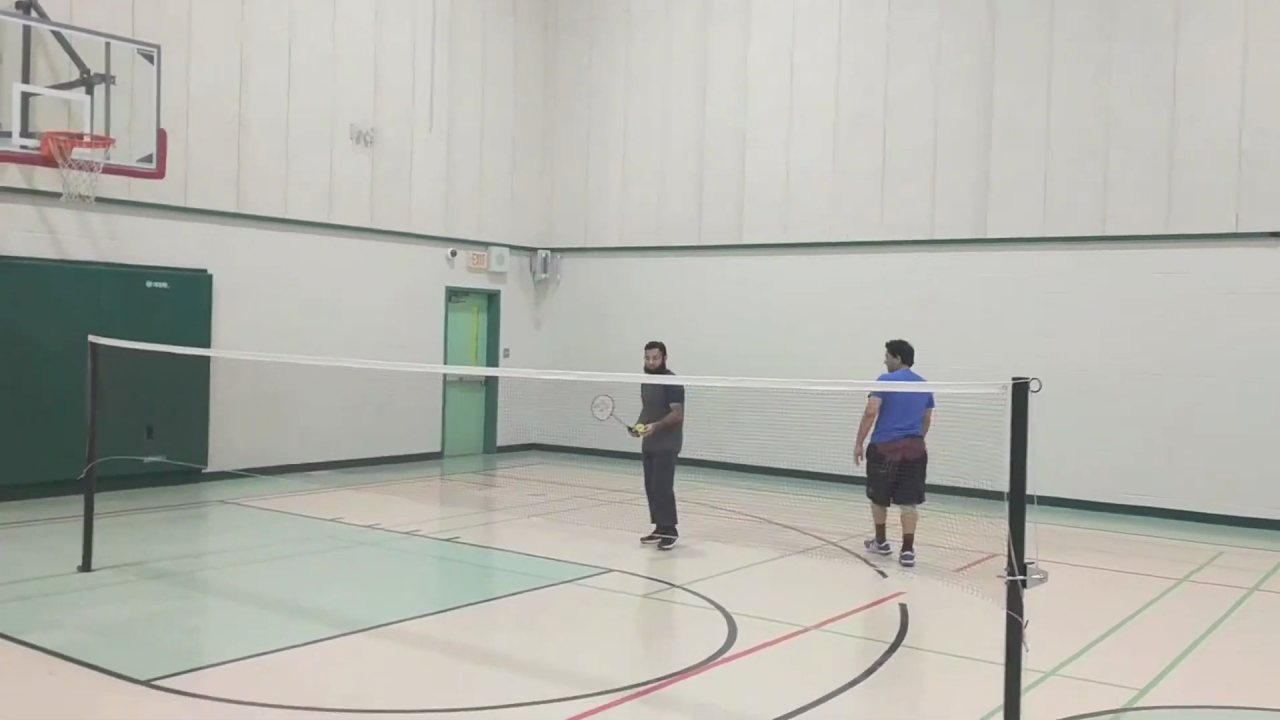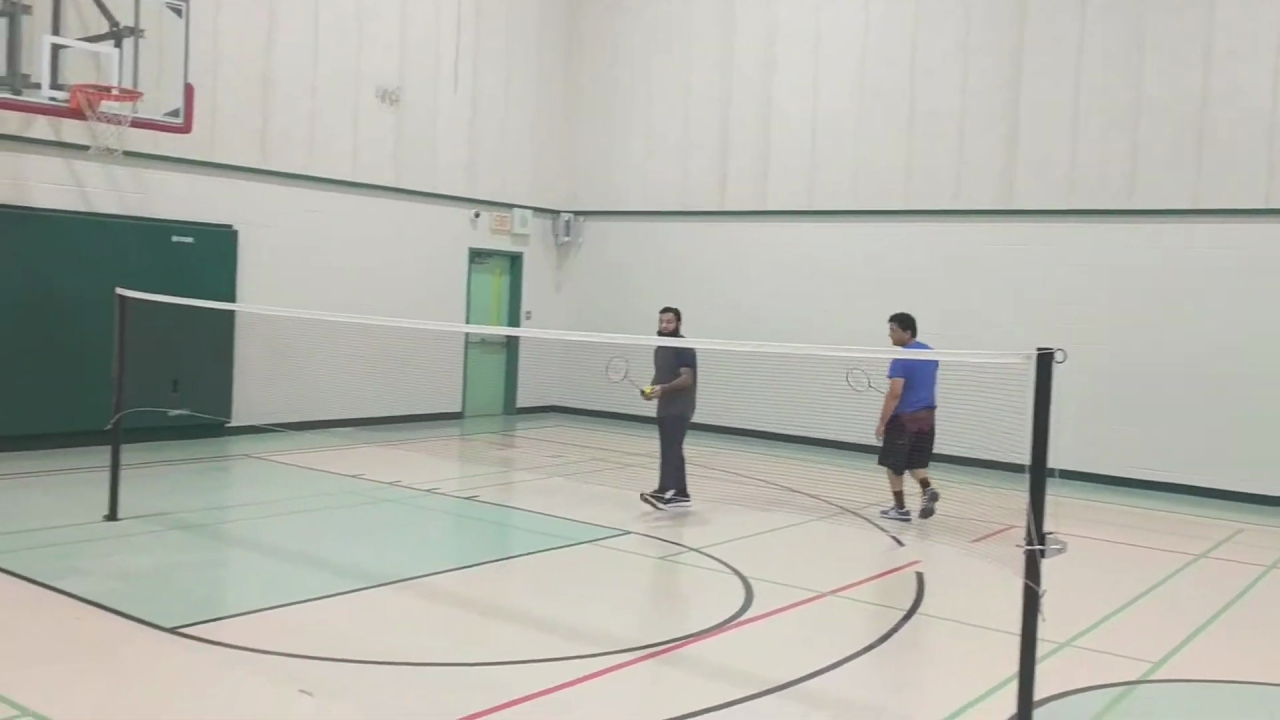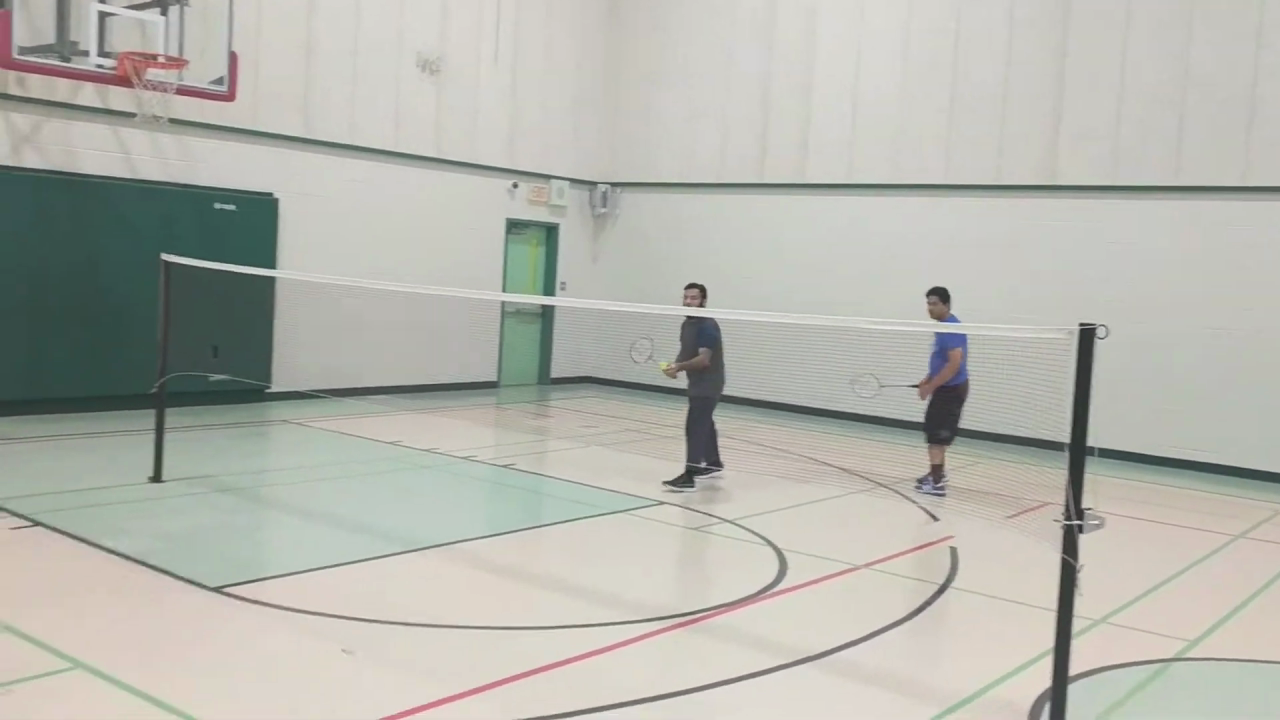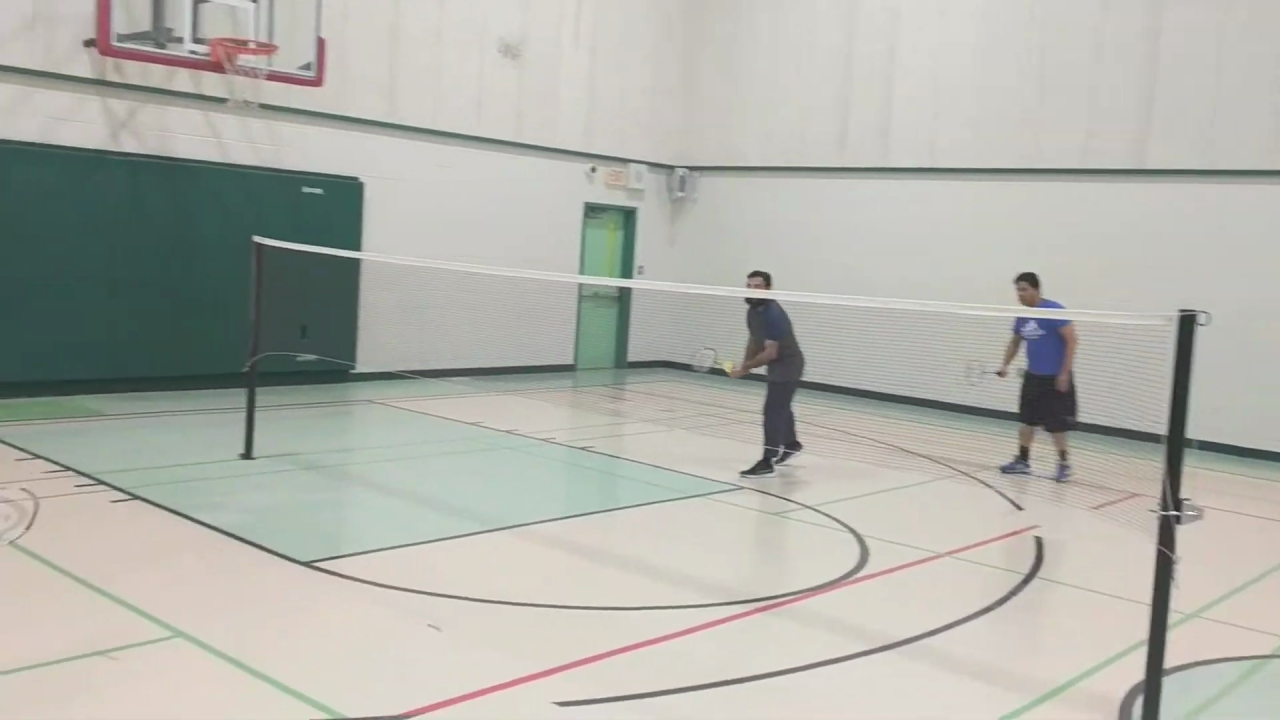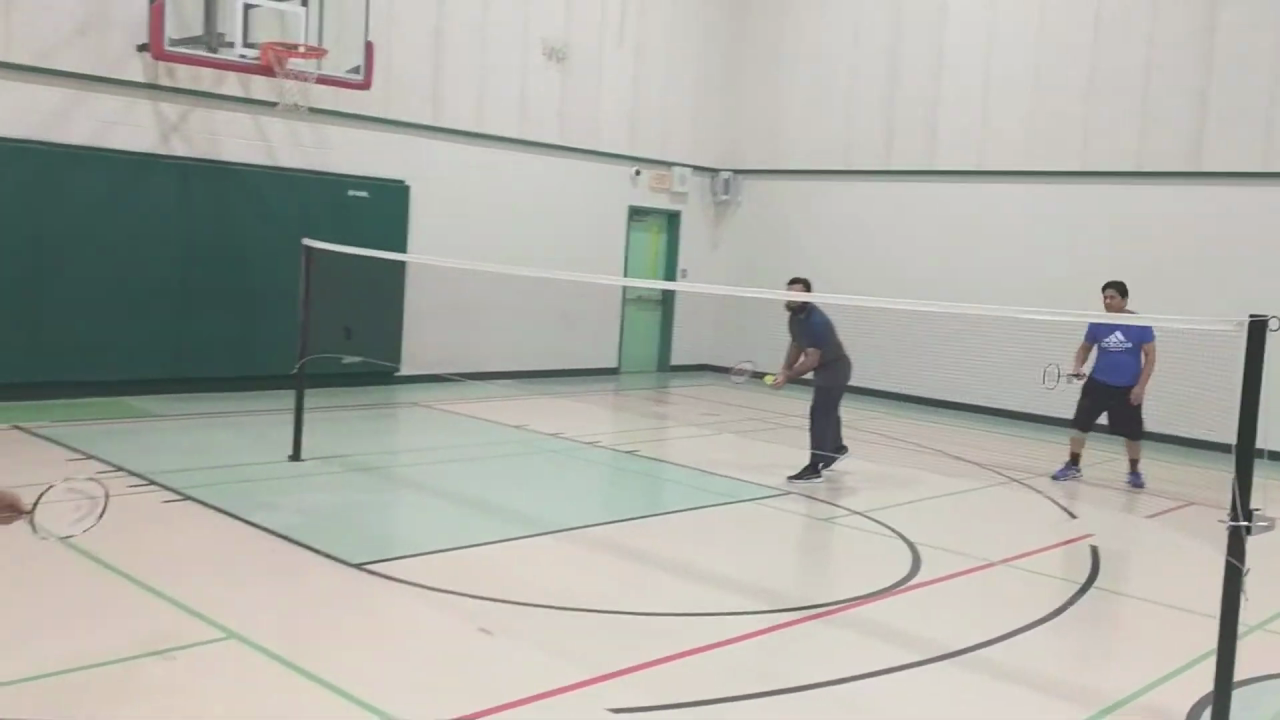
dt=0.3s
person 1, frame 1
left shoulder: (885, 380)
left elbow: (871, 413)
right elbow: (926, 421)
left wrist: (859, 444)
left hip: (885, 447)
right hip: (915, 447)
left knee: (879, 496)
right knee: (909, 502)
left ankle: (880, 541)
right ankle: (907, 551)
person 1, frame 2
left shoulder: (901, 359)
right shoulder: (930, 353)
left elbow: (894, 394)
left wrist: (882, 422)
left hip: (904, 418)
right hip: (927, 416)
left knee: (893, 463)
right knee: (917, 463)
left ankle: (901, 508)
right ankle: (928, 490)
person 1, frame 3
left shoulder: (952, 329)
right shoulder: (942, 327)
left elbow: (955, 363)
left wrist: (931, 385)
right wrist: (926, 379)
left hip: (951, 389)
right hip: (944, 388)
left knee: (936, 435)
right knee: (936, 433)
left ankle: (937, 482)
right ankle: (937, 474)
person 1, frame 4
left shoulder: (1054, 310)
right shoulder: (1022, 317)
left elbow: (1071, 340)
right elbow: (1015, 342)
left wrist: (1065, 372)
right wrist: (1006, 364)
left hip: (1056, 376)
right hip: (1033, 375)
left knee: (1056, 423)
right knee: (1027, 419)
left ankle: (1063, 464)
right ankle: (1022, 460)
person 1, frame 5
left shoulder: (1140, 324)
right shoulder: (1098, 324)
left elbow: (1150, 356)
right elbow: (1084, 348)
left wrist: (1141, 386)
right wrist: (1078, 367)
left hip: (1128, 388)
right hip: (1098, 384)
left knee: (1132, 432)
right knee: (1079, 425)
left ankle: (1134, 471)
right ankle: (1073, 467)
person 2, frame 1
left shoulder: (672, 382)
right shoulder: (646, 382)
left elbow: (677, 414)
left wrist: (656, 425)
right wrist: (639, 425)
left hip: (667, 443)
right hip: (649, 443)
left knee: (661, 484)
right knee: (652, 486)
left ankle: (670, 529)
right ankle: (662, 528)
person 2, frame 2
left shoulder: (684, 348)
right shoulder: (660, 349)
left elbow: (686, 378)
left wrist: (664, 388)
right wrist: (652, 389)
left hip: (680, 408)
right hip: (664, 407)
left knee: (670, 449)
right knee: (670, 450)
left ankle: (663, 493)
right ankle: (680, 493)
person 2, frame 3
left shoulder: (707, 326)
right shoulder: (687, 324)
left elbow: (704, 359)
left wrist: (679, 366)
right wrist: (676, 366)
left hip: (708, 382)
right hip: (696, 382)
left knee: (694, 426)
right knee: (704, 423)
left ankle: (689, 477)
right ankle: (714, 463)
person 2, frame 4
left shoulder: (773, 314)
right shoulder: (753, 311)
left elbow: (771, 352)
right elbow: (754, 340)
left wrist: (746, 366)
right wrist: (745, 363)
left hip: (787, 366)
right hip: (778, 366)
left knee: (773, 411)
right knee: (780, 408)
left ankle: (767, 463)
right ankle: (791, 444)
person 2, frame 5
left shoulder: (816, 321)
right shoulder: (795, 317)
left elbow: (812, 361)
right elbow: (796, 345)
left wrist: (787, 377)
right wrist: (784, 370)
left hip: (834, 370)
right hip: (825, 369)
left knee: (820, 415)
right knee: (827, 412)
left ankle: (814, 468)
right ankle: (837, 447)
